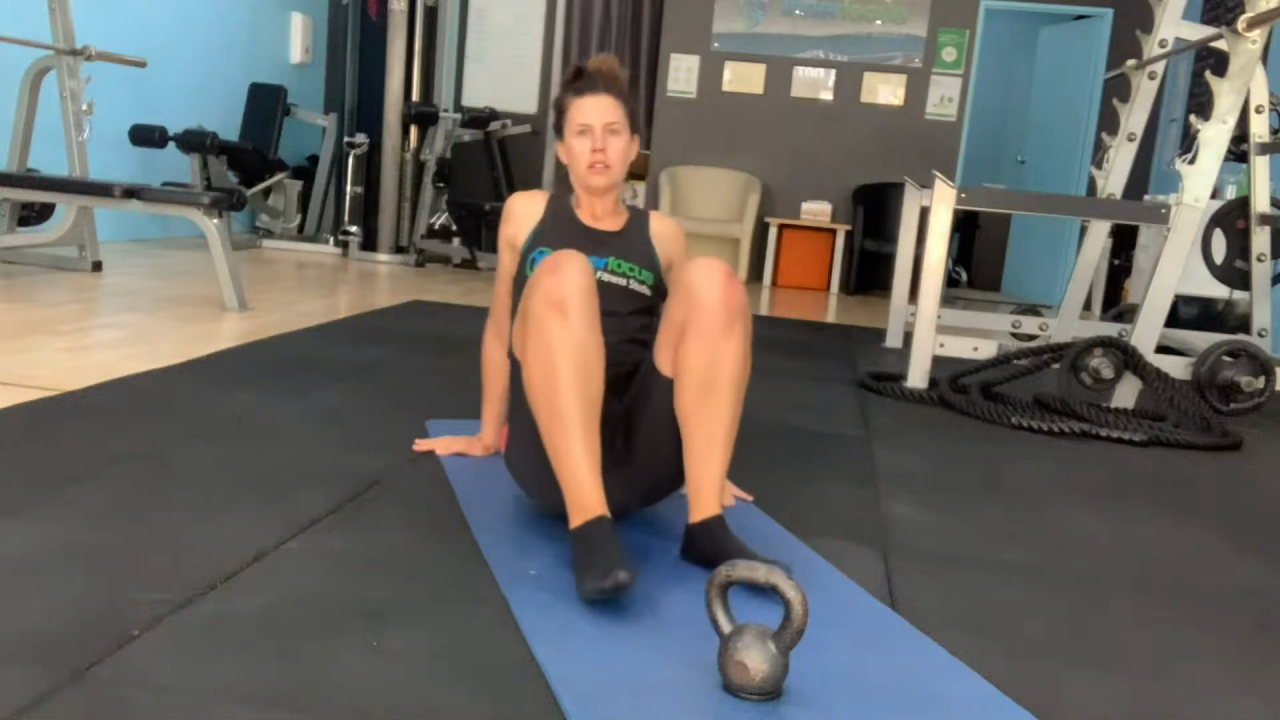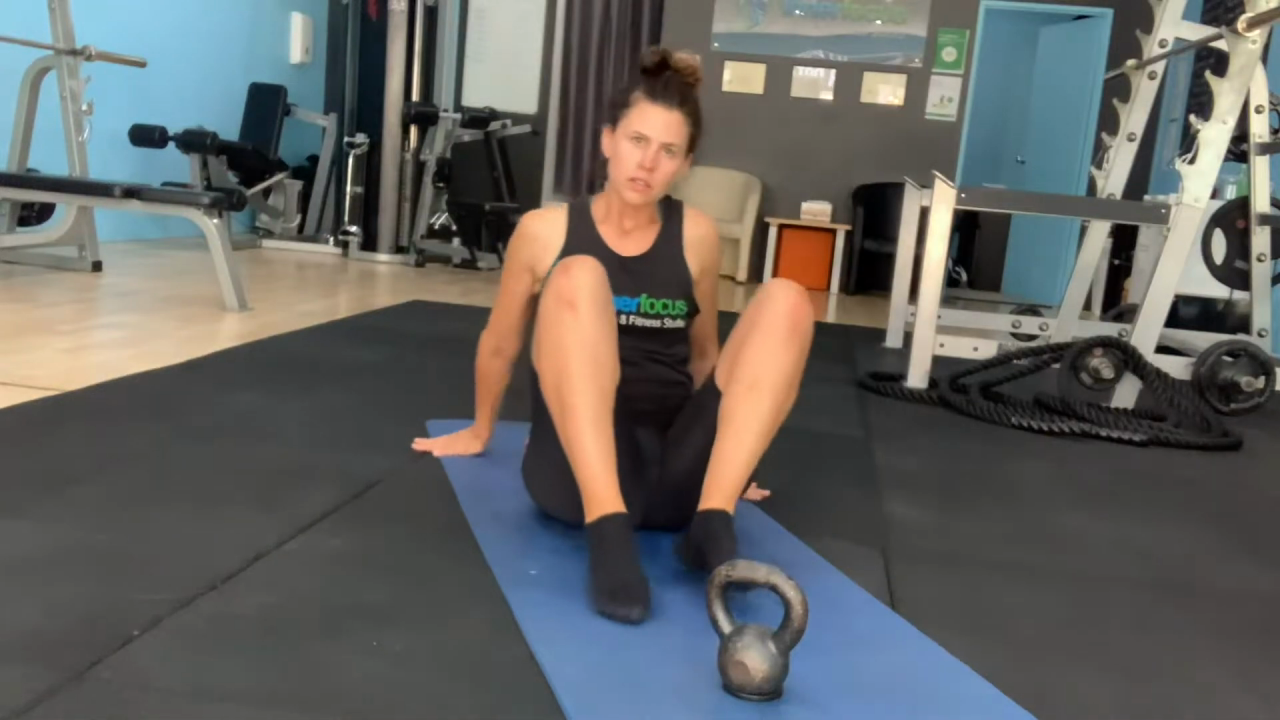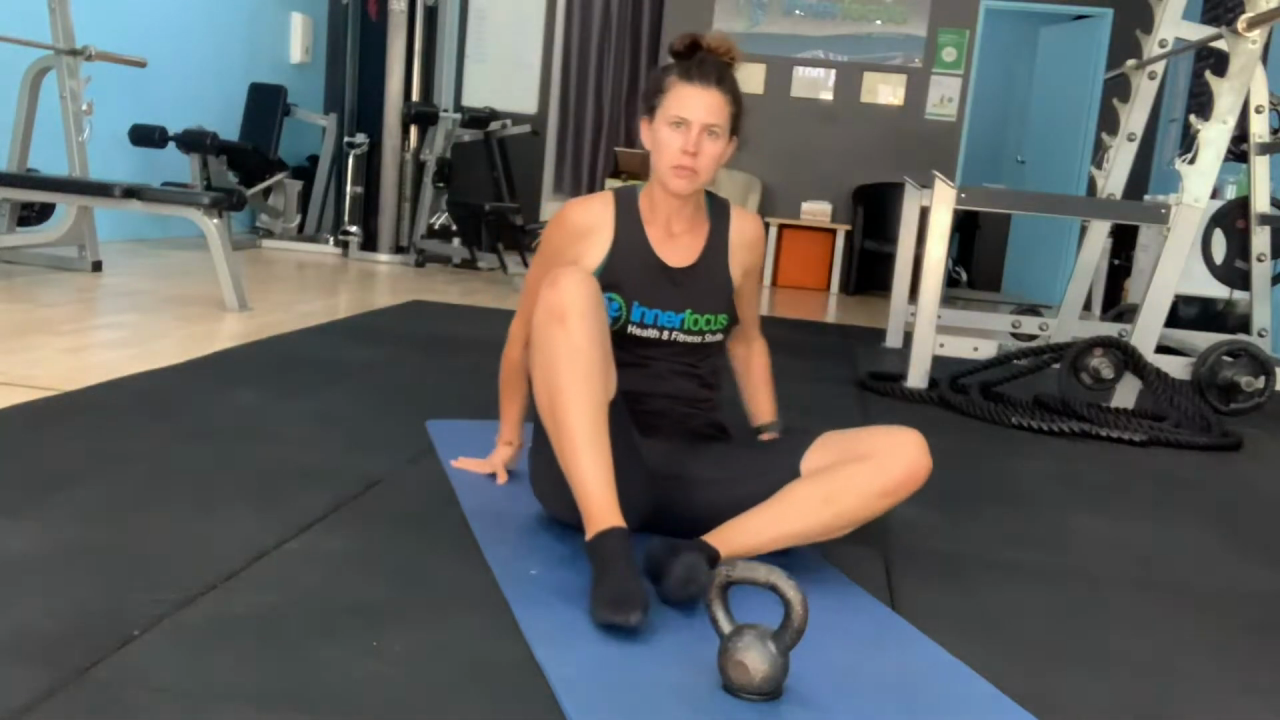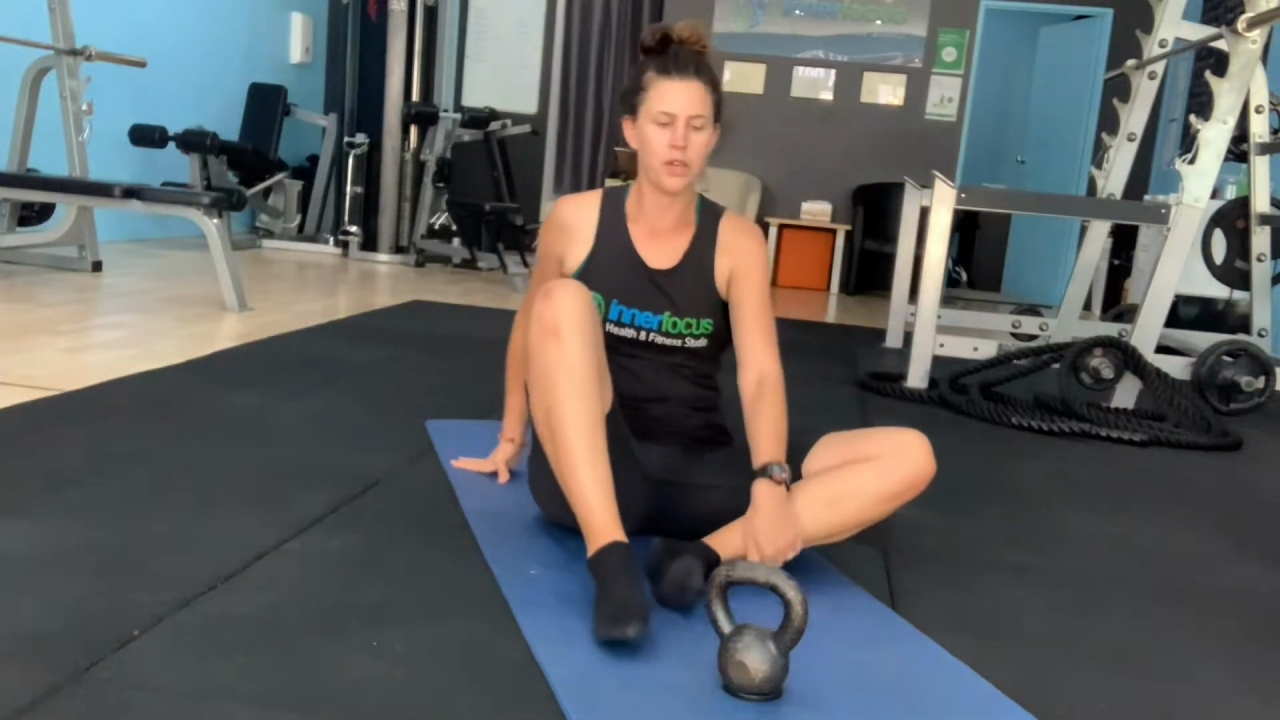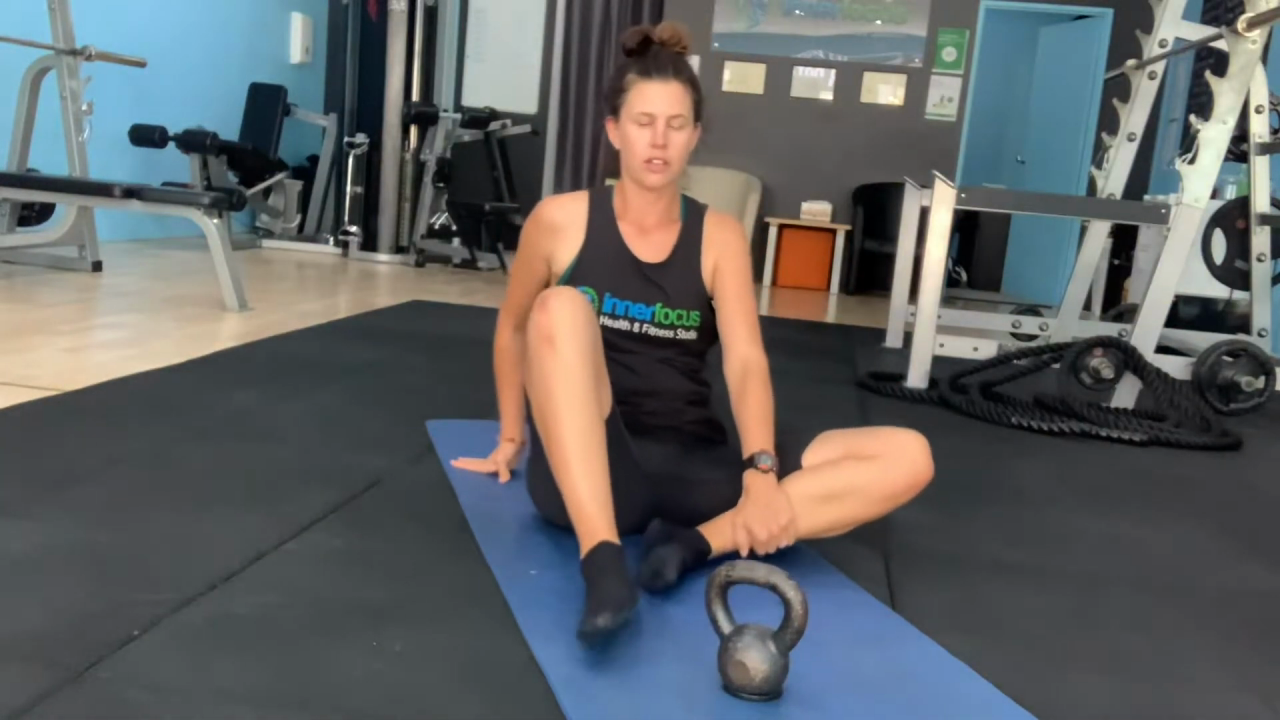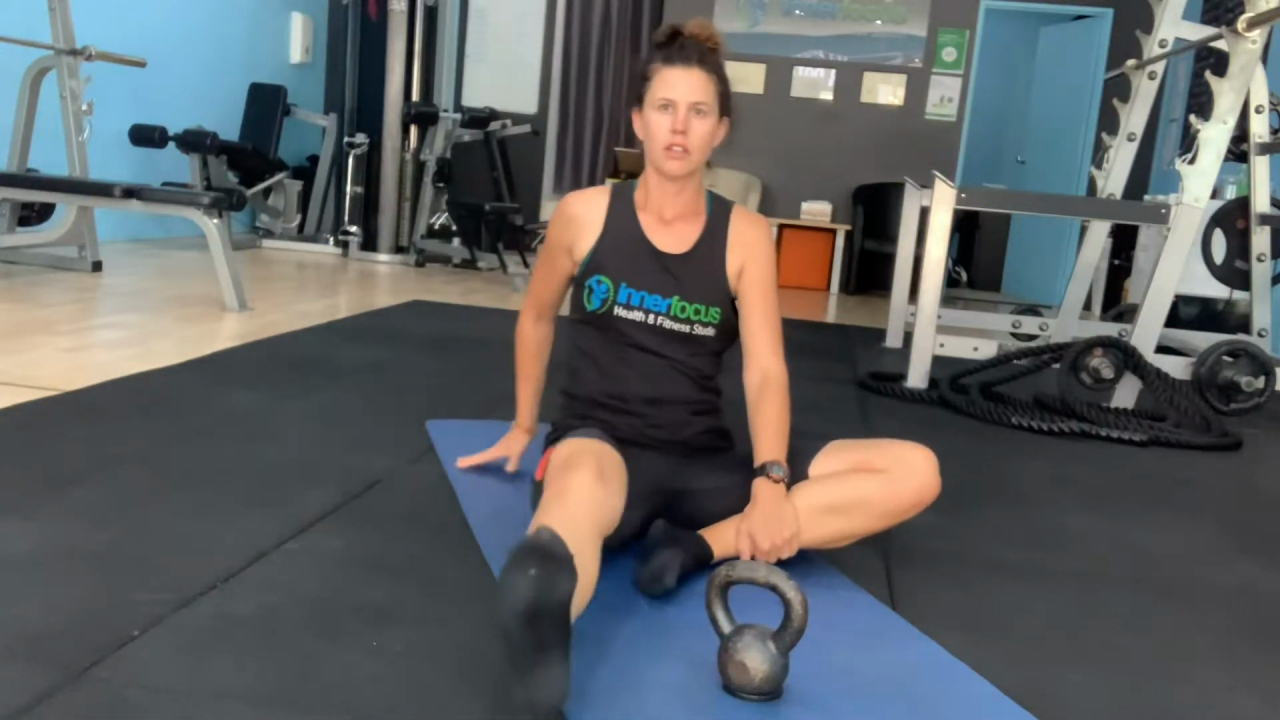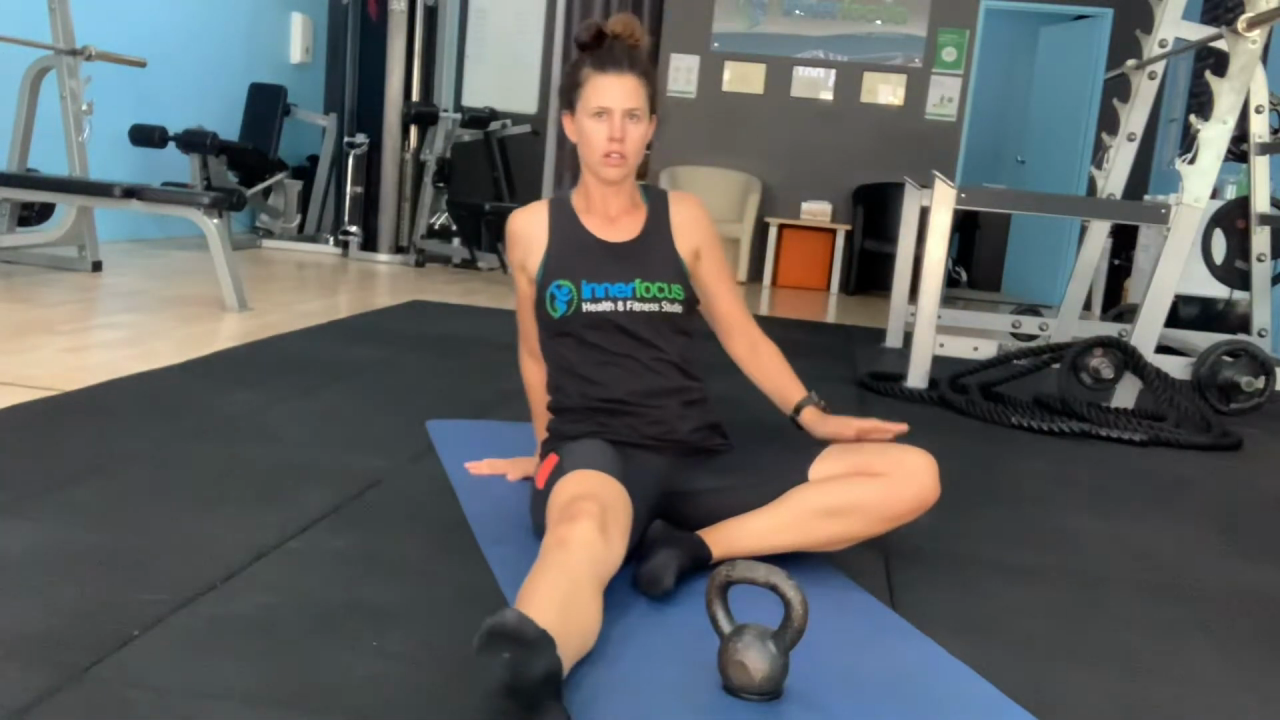
dt=0.7s
person 1, frame 1
left shoulder: (662, 233)
right shoulder: (527, 211)
left elbow: (697, 332)
right elbow: (500, 326)
left wrist: (705, 464)
right wrist: (488, 434)
left hip: (644, 459)
right hip: (554, 456)
left knee: (714, 280)
right knee: (563, 273)
left ankle: (706, 524)
right ankle: (588, 525)
person 1, frame 2
left shoulder: (698, 235)
right shoulder: (545, 230)
right elbow: (503, 340)
left wrist: (712, 448)
right wrist: (479, 431)
left hip: (677, 470)
right hip: (576, 468)
left knee: (785, 300)
right knee: (580, 276)
left ankle: (712, 521)
right ankle: (606, 528)
person 1, frame 3
left shoulder: (743, 234)
right shoulder: (587, 222)
right elbow: (525, 336)
left wrist: (768, 432)
right wrist: (507, 442)
left hip: (697, 468)
right hip: (590, 468)
left knee: (906, 456)
right knee: (570, 287)
left ankle: (703, 549)
right ankle: (607, 542)
person 1, frame 4
left shoulder: (737, 239)
right shoulder: (576, 218)
left elbow: (760, 370)
right elbow: (530, 328)
left wrist: (769, 483)
right wrist: (511, 438)
left hip: (695, 473)
right hip: (589, 473)
left knee: (908, 457)
right knee: (563, 299)
left ankle: (707, 551)
right ankle: (609, 558)
person 1, frame 5
left shoulder: (720, 236)
right shoulder: (560, 221)
left elbow: (745, 361)
right elbow: (513, 328)
left wrist: (761, 474)
right wrist: (512, 439)
left hip: (691, 467)
right hip: (587, 470)
left knee: (907, 458)
right knee: (561, 308)
left ankle: (701, 539)
right ankle: (602, 560)
person 1, frame 6
left shoulder: (745, 233)
right shoulder: (584, 214)
left elbow: (765, 367)
right elbow: (535, 317)
left wrist: (770, 484)
right wrist: (523, 428)
left hip: (700, 461)
right hip: (598, 441)
left knee: (915, 473)
right knee: (585, 485)
left ankle: (702, 545)
right ankle: (543, 614)
person 1, frame 7
left shoulder: (684, 217)
right shoulder: (532, 227)
left elbow: (740, 332)
left wrist: (810, 414)
right wrist: (548, 448)
left hip: (696, 453)
right hip: (593, 449)
left knee: (911, 477)
right knee: (583, 530)
left ankle: (699, 547)
